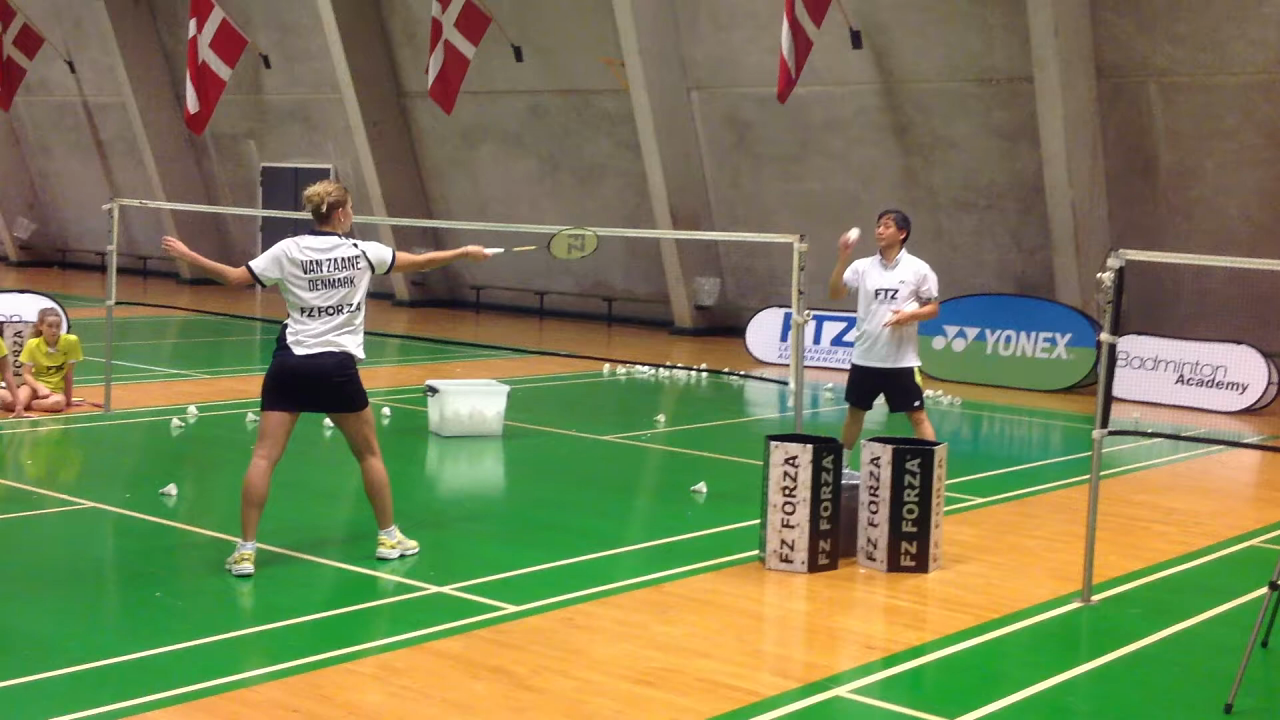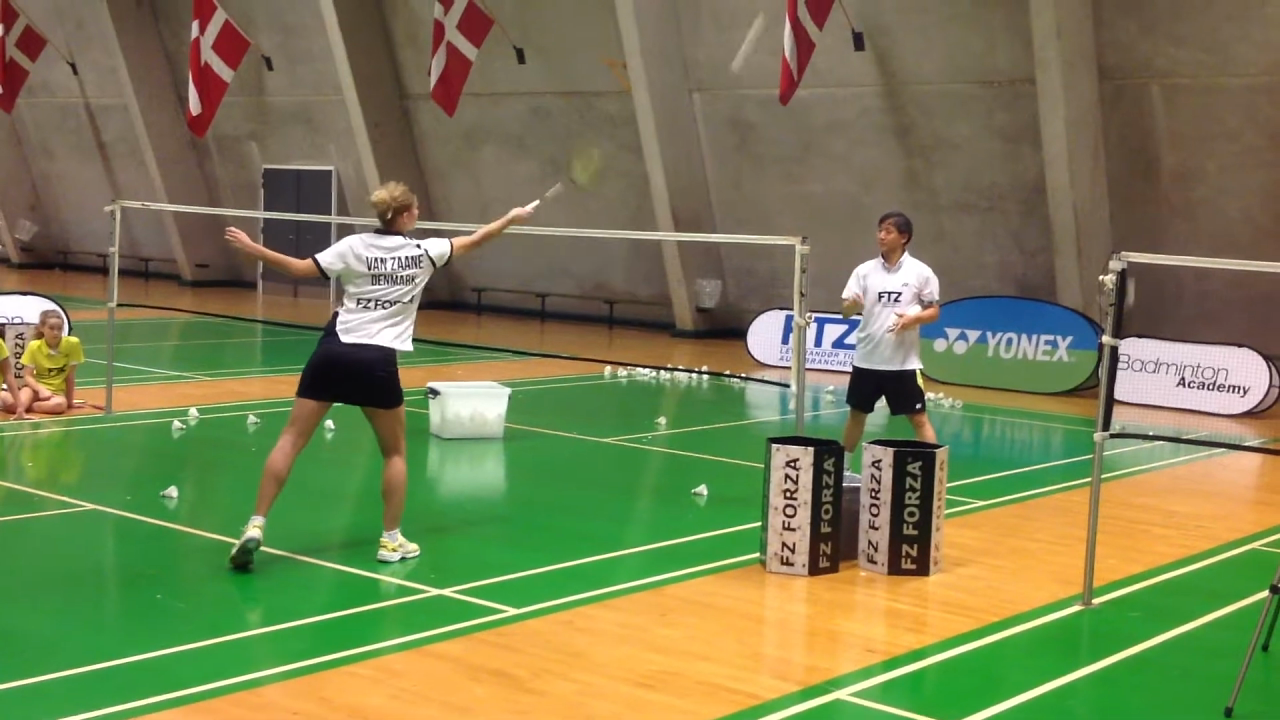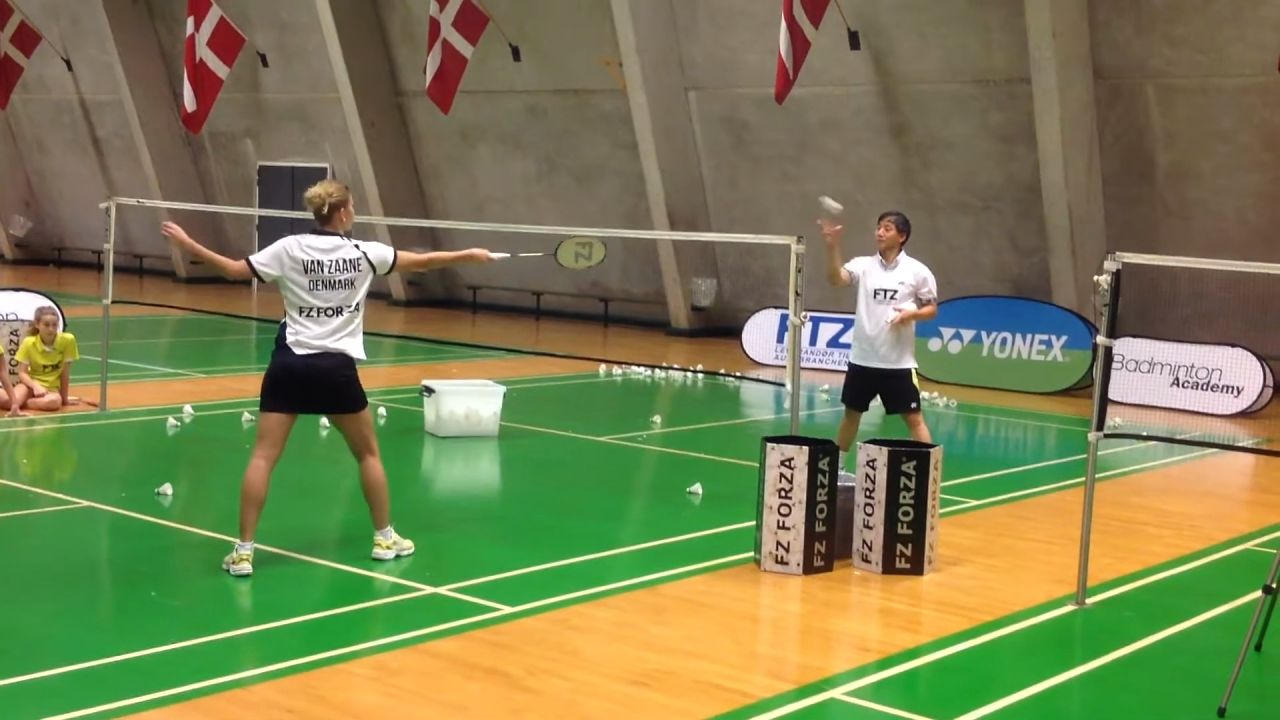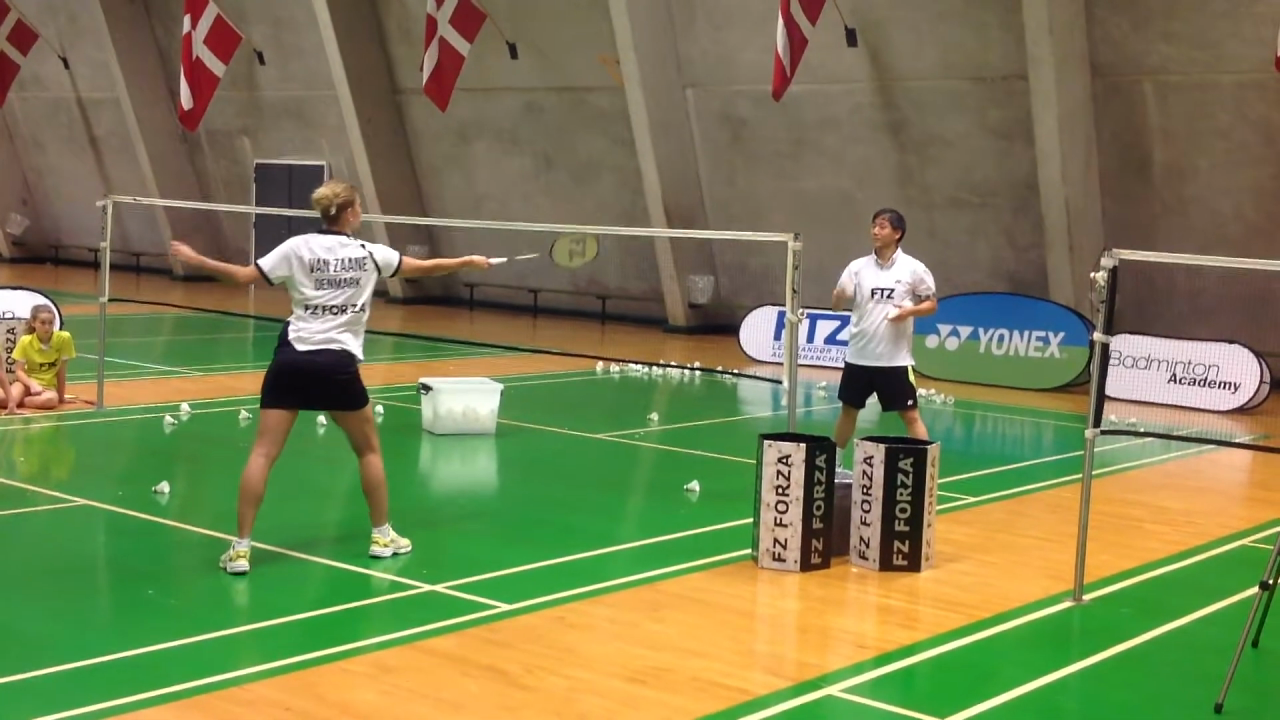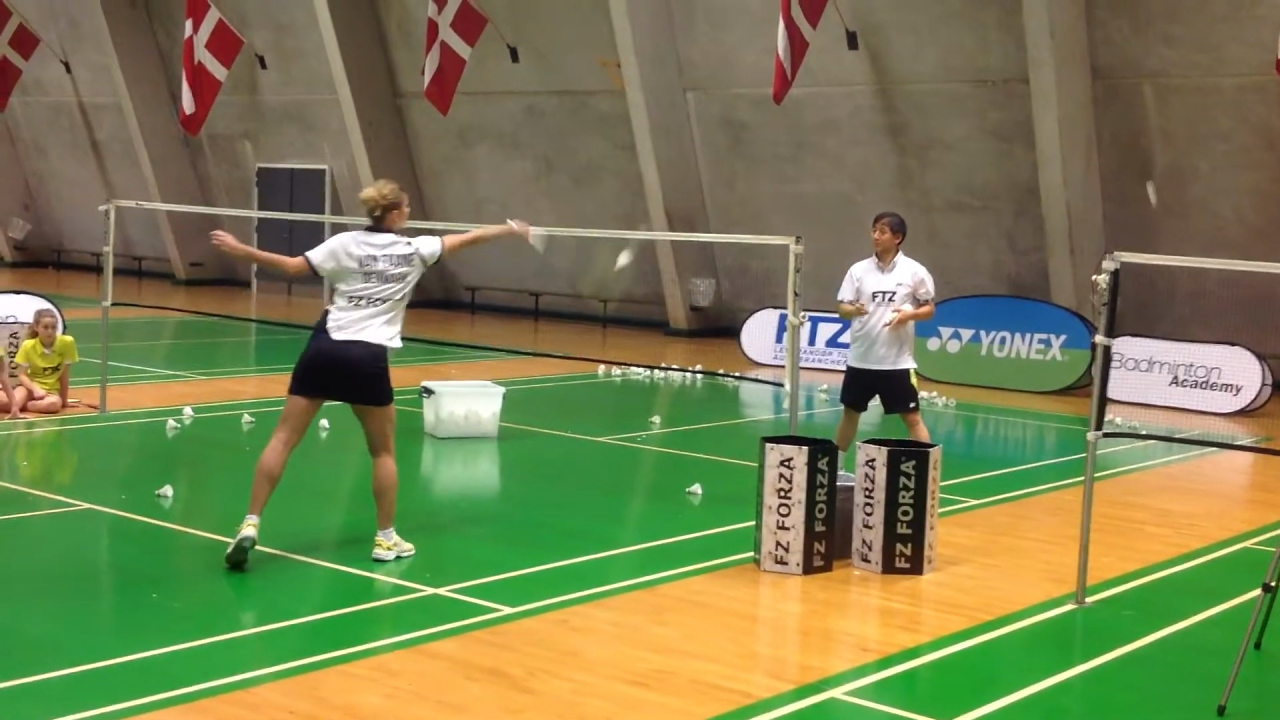
dt=1s
person 1, frame 1
left shoulder: (289, 250)
right shoulder: (363, 252)
left elbow: (236, 278)
right elbow: (420, 262)
left wrist: (188, 255)
right wrist: (465, 252)
left hip: (290, 365)
right hip: (337, 367)
left knee: (264, 456)
right knee: (369, 453)
left ankle: (246, 550)
right ankle: (389, 537)
person 1, frame 2
left shoulder: (354, 246)
right shoulder: (424, 252)
left elbow: (300, 269)
right elbow: (473, 239)
left wrist: (253, 248)
right wrist: (512, 218)
left hip: (332, 353)
right hip: (377, 361)
left knee: (290, 441)
right knee: (394, 452)
left ankle: (256, 526)
right ankle: (391, 539)
person 1, frame 3
left shoulder: (289, 248)
right shoulder: (363, 253)
left elbow: (233, 270)
right elbow: (422, 261)
left wrist: (188, 245)
right wrist: (469, 255)
left hip: (289, 364)
right hip: (336, 368)
left knee: (263, 457)
right knee: (367, 453)
left ankle: (243, 550)
right ankle: (385, 537)
person 1, frame 4
left shoulder: (298, 247)
right shoulder: (369, 254)
left elbow: (245, 276)
right elbow: (424, 267)
left wrist: (196, 259)
right wrist: (468, 261)
left hip: (292, 361)
right hip: (338, 365)
left knee: (263, 453)
right knee: (369, 450)
left ankle: (241, 547)
right ankle: (383, 535)
person 1, frame 5
left shoulder: (345, 243)
right shoulder: (415, 249)
left elbow: (292, 267)
right elbow: (464, 239)
left wrist: (241, 250)
right wrist: (506, 229)
left hip: (322, 350)
right hip: (368, 358)
left knee: (283, 438)
right knee: (383, 451)
left ankle: (250, 525)
right ankle: (386, 538)
person 2, frame 1
left shoulder: (919, 269)
right shoulder: (862, 267)
left elbow: (933, 307)
right elbow: (835, 294)
left wrist: (910, 315)
right wrist: (843, 256)
left hip: (902, 360)
right hip: (865, 357)
left knee: (917, 416)
right knee: (855, 411)
right ankle: (842, 465)
person 2, frame 2
left shoulder: (921, 272)
right shoulder: (864, 270)
left elbow: (934, 311)
right elbow: (846, 309)
left wrist: (913, 318)
right wrist: (852, 303)
left hip: (904, 362)
right hip: (866, 360)
left knee: (918, 418)
right knee: (857, 414)
right ankle: (842, 467)
person 2, frame 3
left shoulder: (918, 272)
right shoulder: (863, 265)
left elbow: (932, 308)
right elbow: (837, 280)
left wrist: (912, 313)
right wrist: (833, 246)
left hip: (899, 361)
right hip: (862, 359)
left knee: (913, 417)
right knee: (852, 413)
right ankle: (836, 467)
person 2, frame 4
left shoulder: (914, 268)
right shoulder: (858, 266)
left elbow: (931, 304)
right elbow: (837, 303)
left wrist: (911, 310)
right wrist: (840, 296)
left hip: (895, 358)
right hip: (859, 356)
left knee: (910, 415)
right knee: (848, 410)
right ankle: (834, 465)
person 2, frame 5
left shoulder: (915, 272)
right shoulder: (858, 269)
left elbow: (929, 308)
right elbow: (841, 308)
left wrist: (908, 314)
right wrist: (854, 309)
left hip: (898, 361)
right hip: (861, 359)
left knee: (912, 418)
right knee: (850, 413)
right ankle: (836, 466)
